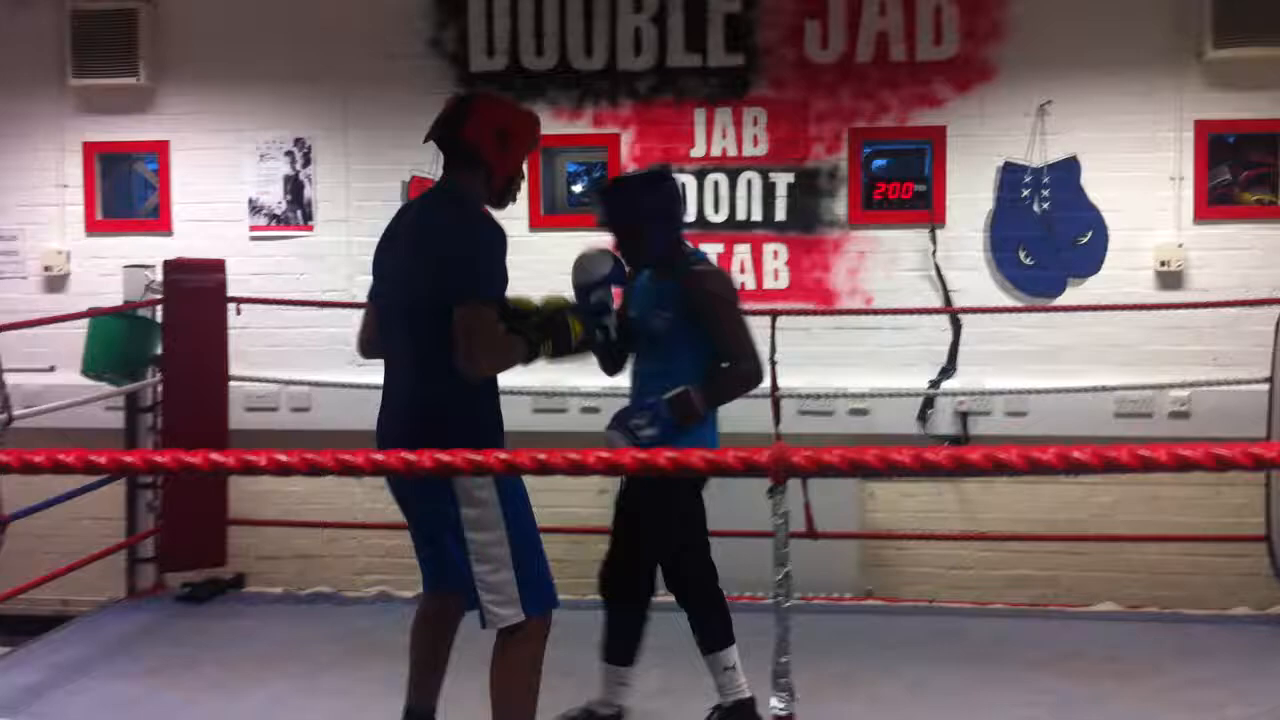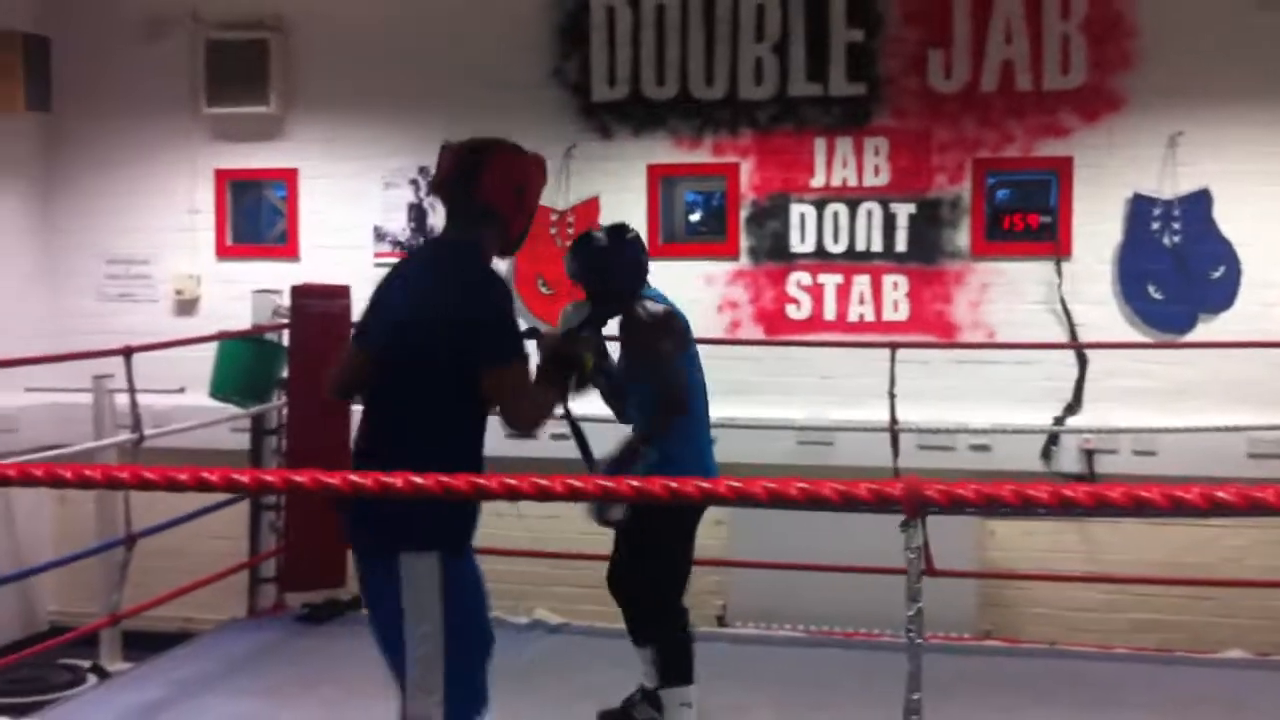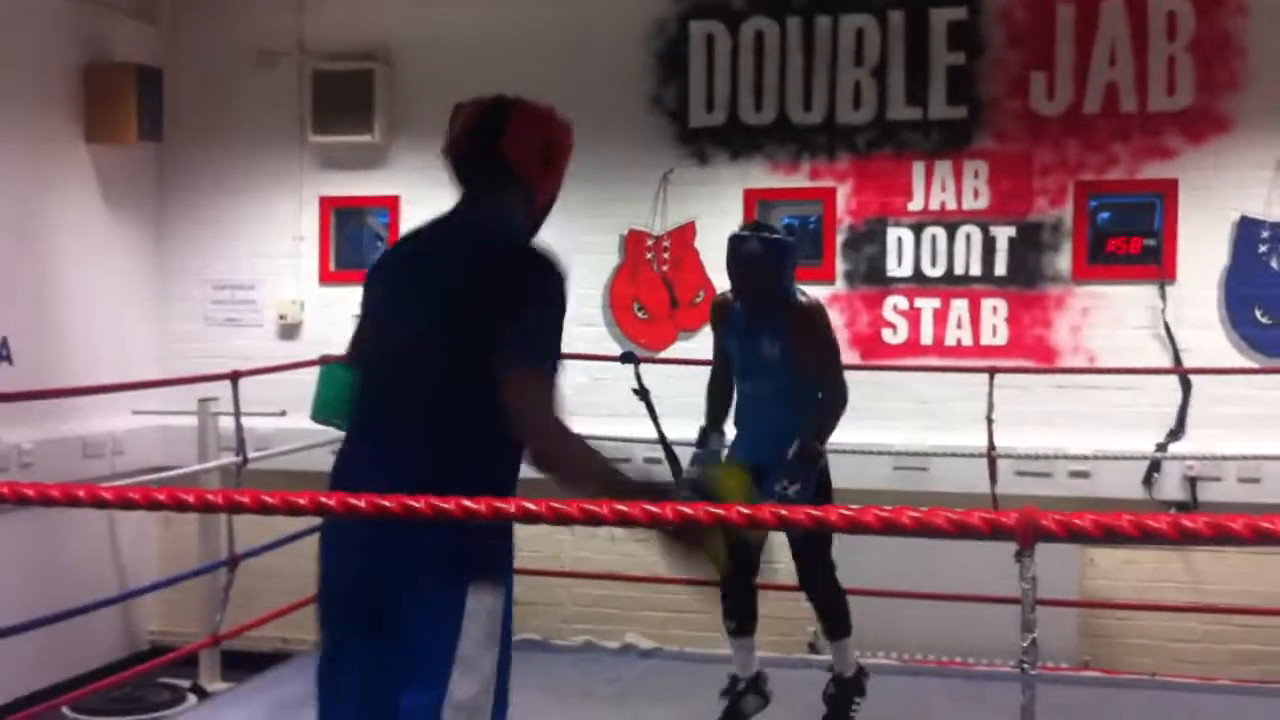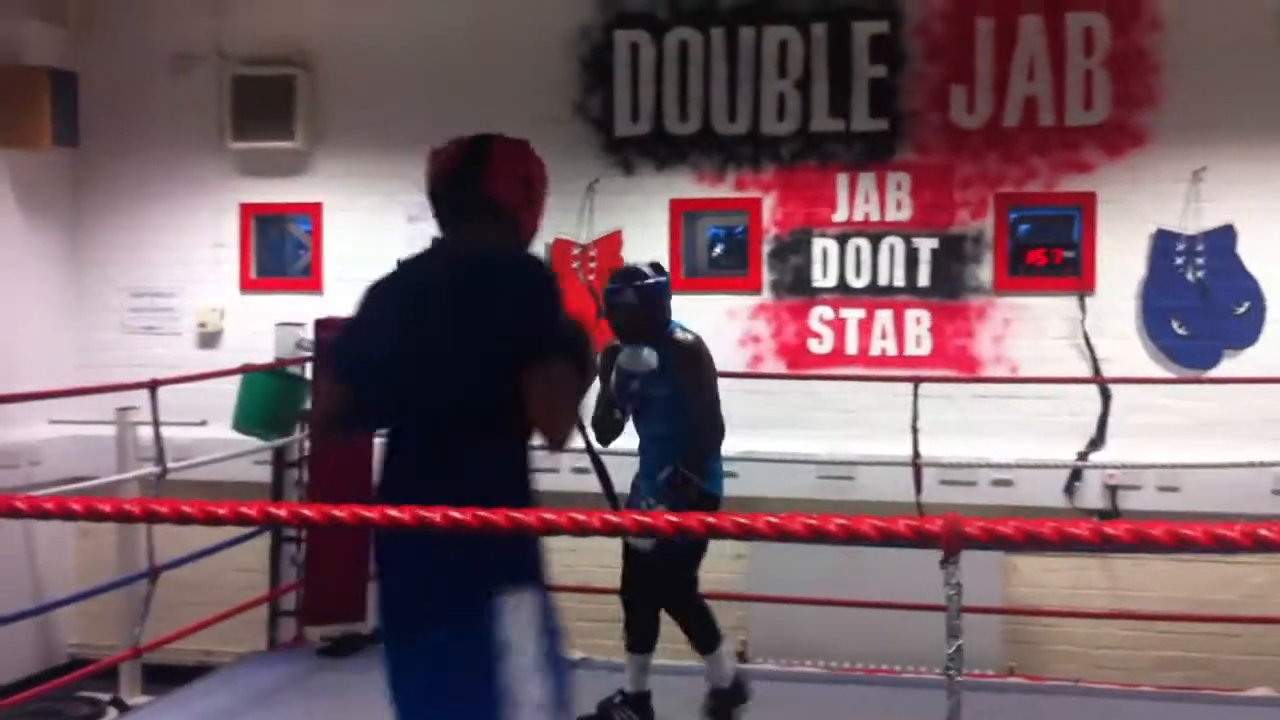
dt=0.7s
person 1, frame 1
left shoulder: (407, 225)
right shoulder: (473, 231)
left elbow: (372, 339)
right elbow: (477, 356)
right wrist: (541, 338)
left hip: (408, 436)
right hip: (457, 444)
left knee: (447, 593)
right knee: (523, 617)
person 1, frame 2
left shoulder: (409, 274)
right shoulder: (479, 289)
left elbow: (345, 380)
right elbow: (522, 414)
right wrist: (560, 374)
left hip: (385, 506)
right hip: (420, 519)
person 1, frame 3
left shoulder: (397, 262)
right shoulder: (526, 274)
right elbow: (532, 425)
right wrist: (636, 495)
left hip: (358, 536)
right hip: (447, 550)
person 1, frame 4
left shoulder: (388, 293)
right shoulder: (519, 281)
left elbow: (328, 415)
right elbow: (553, 422)
right wrist: (573, 374)
left hip: (405, 549)
right hip: (484, 552)
person 2, frame 1
left shoulder: (701, 279)
right shoulder: (640, 281)
left elbow: (747, 369)
right elbow: (614, 363)
left wrist: (680, 406)
right wrist: (596, 309)
left hip: (676, 451)
right hip: (664, 449)
left knee: (624, 577)
right knee: (691, 579)
person 2, frame 2
left shoulder: (647, 320)
right shoulder: (641, 316)
left elbow: (675, 403)
right elbow: (627, 407)
left wrist: (623, 463)
right wrist: (592, 356)
left hip: (678, 476)
right hip: (662, 473)
left knee: (660, 596)
right knee: (627, 581)
person 2, frame 3
left shoulder: (805, 315)
right shoulder: (726, 310)
left elbow: (835, 395)
left wrist: (803, 456)
right wrist: (709, 446)
left hip: (799, 468)
right hip: (748, 460)
left knee: (815, 574)
right knee: (735, 572)
left ankle: (847, 676)
person 2, frame 4
left shoulder: (685, 349)
right shoulder: (616, 356)
left elbow: (711, 428)
right elbow: (603, 434)
left wrist: (677, 486)
right wrist: (618, 391)
left hip: (693, 486)
right hip: (651, 482)
left knee: (673, 591)
right knee: (636, 591)
left ankle: (725, 680)
